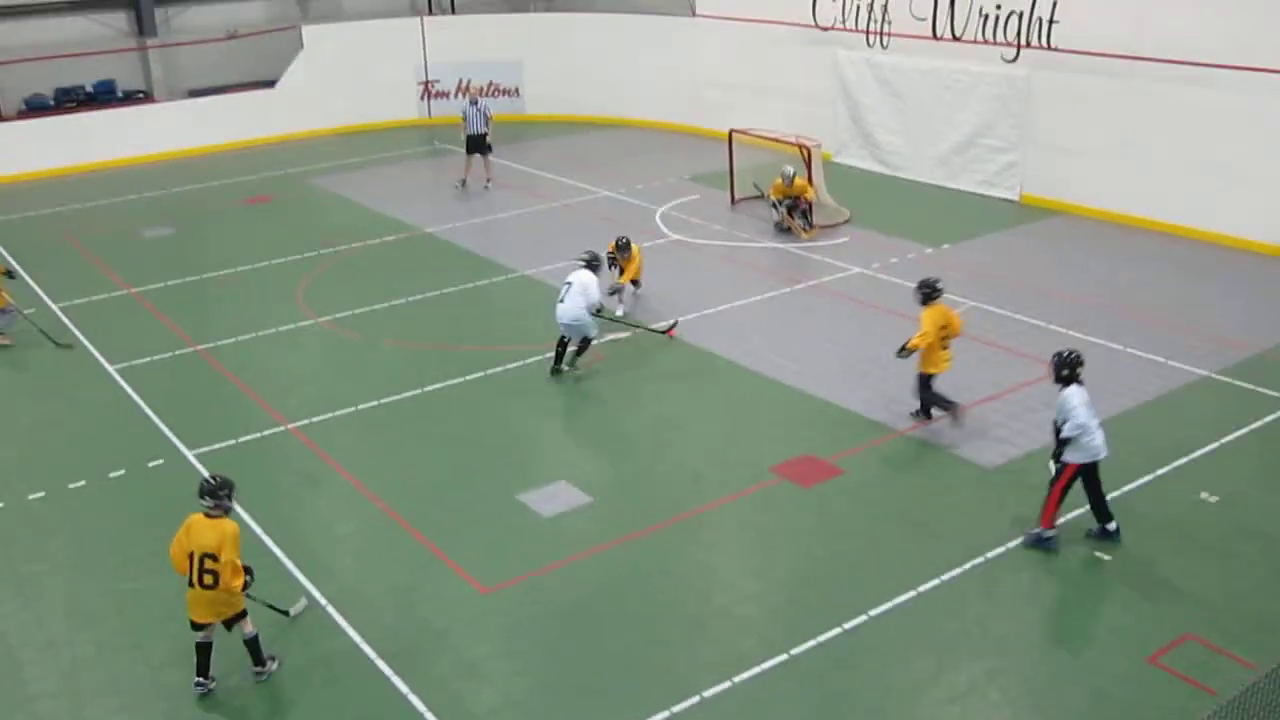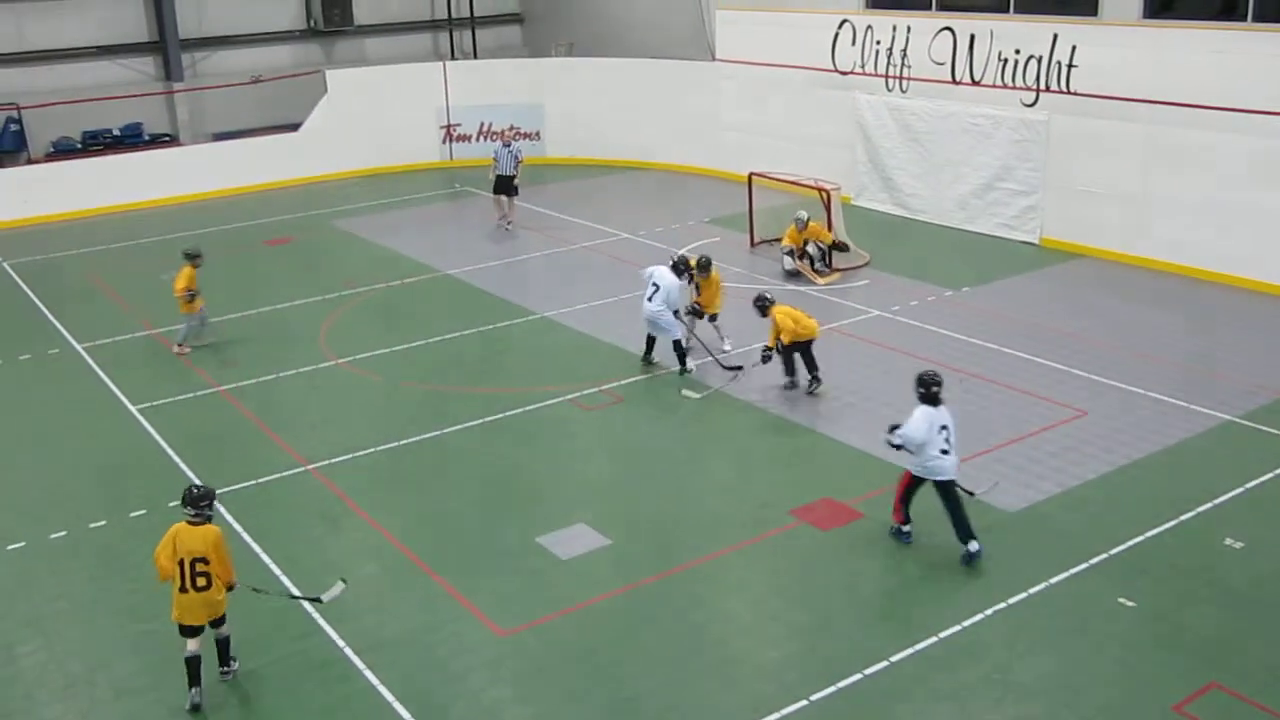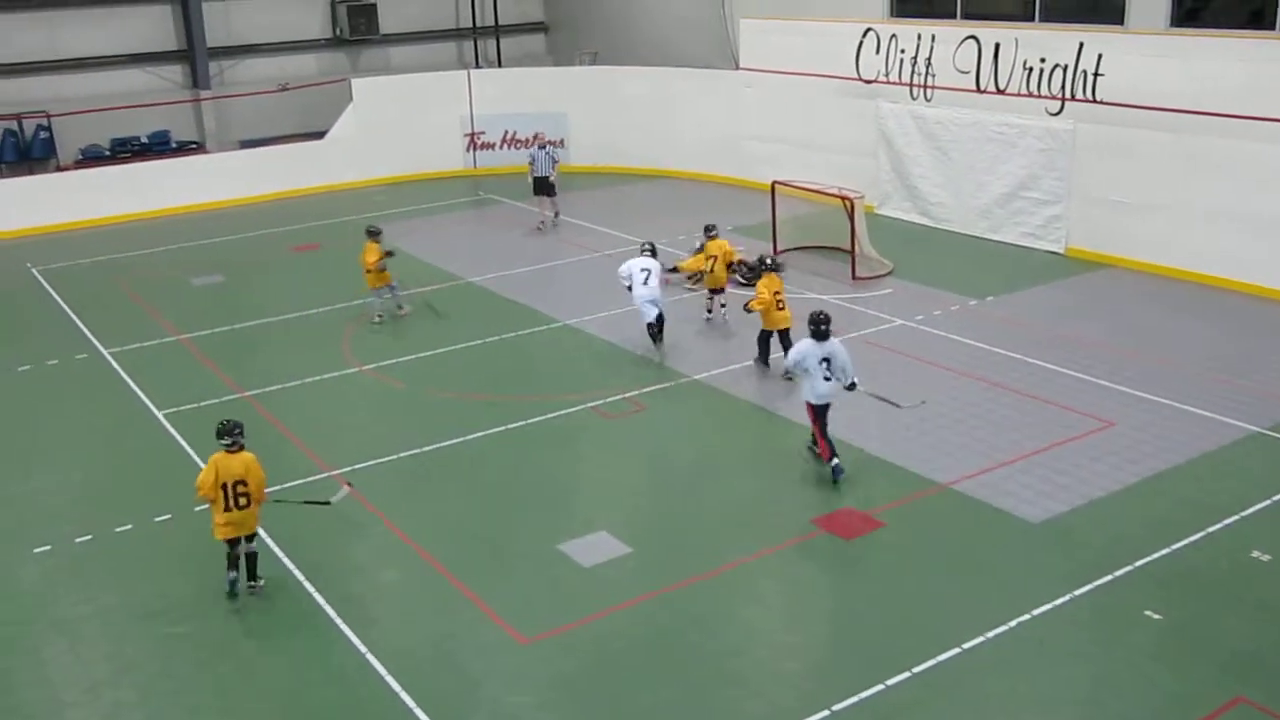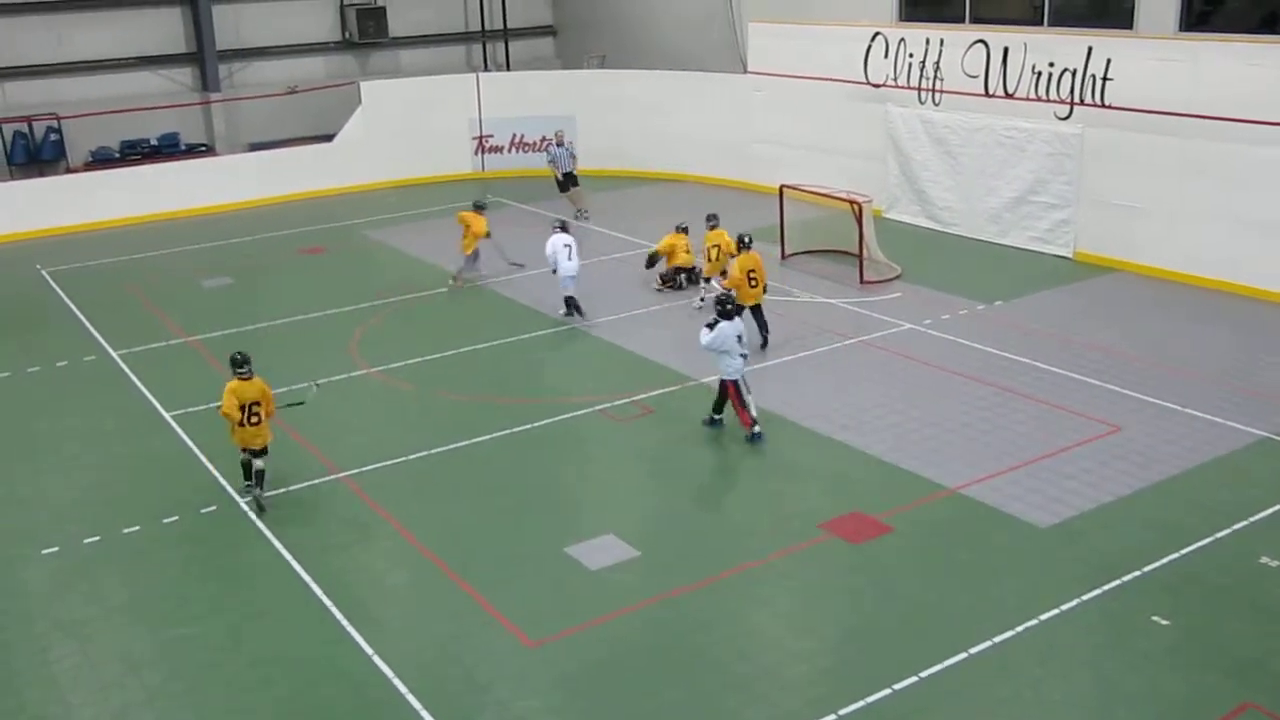
dt=1s
person 1, frame 1
left shoulder: (192, 522)
right shoulder: (229, 528)
left elbow: (178, 553)
right elbow: (230, 565)
right wrist: (241, 582)
left hip: (197, 592)
right hip: (222, 592)
left knee: (205, 631)
right knee: (245, 624)
left ankle: (202, 679)
right ankle: (260, 667)
person 1, frame 2
left shoulder: (176, 531)
right shoulder: (214, 533)
left elbow: (162, 560)
right elbow: (223, 565)
right wrist: (229, 582)
left hip: (185, 598)
right hip: (212, 594)
left knee: (192, 642)
right knee: (220, 627)
left ankle: (195, 688)
right ankle: (225, 667)
person 1, frame 3
left shoulder: (215, 461)
right shoulder: (249, 459)
left elbow: (204, 487)
right elbow: (258, 485)
left wrist: (214, 499)
right wrist: (259, 500)
left hip: (226, 516)
right hip: (248, 511)
left knee: (233, 547)
right knee: (250, 543)
left ankle: (232, 573)
right ankle: (252, 581)
person 1, frame 4
left shoulder: (231, 387)
right shoulder: (259, 383)
left elbow: (228, 410)
right elbow: (269, 405)
left wrist: (236, 418)
left hip: (241, 430)
right hip: (259, 429)
left knee: (244, 453)
right knee: (259, 460)
left ankle: (248, 484)
right ankle: (258, 489)
person 2, frame 1
left shoulder: (1070, 394)
right shoulder: (1073, 390)
left elbow: (1079, 422)
left wrist: (1063, 436)
right wrist: (1060, 442)
left hip: (1081, 451)
right hip: (1091, 446)
left knee: (1057, 489)
right knee: (1093, 488)
left ankle: (1046, 534)
right ankle: (1109, 528)
person 2, frame 2
left shoulder: (922, 412)
right shoulder: (943, 410)
left elbow: (914, 436)
left wrist: (895, 436)
left hip: (925, 465)
right hip: (947, 465)
left knee: (903, 494)
right knee: (954, 506)
left ankle: (903, 529)
right ankle: (972, 546)
person 2, frame 3
left shoulder: (804, 346)
right shoulder: (835, 343)
left elbow: (789, 363)
right elbow: (844, 364)
left wrist: (801, 369)
right wrist: (849, 381)
left hip: (814, 392)
right hip: (830, 389)
left knee: (820, 427)
right knee: (821, 421)
left ankle: (834, 462)
right ankle: (817, 446)
person 2, frame 4
left shoulder: (722, 328)
right shoulder: (737, 321)
left elbow: (707, 344)
left wrist: (707, 328)
left hip: (729, 368)
right hip: (737, 363)
left knee: (738, 400)
right knee: (723, 390)
left ankle: (755, 431)
right ankle: (716, 417)
